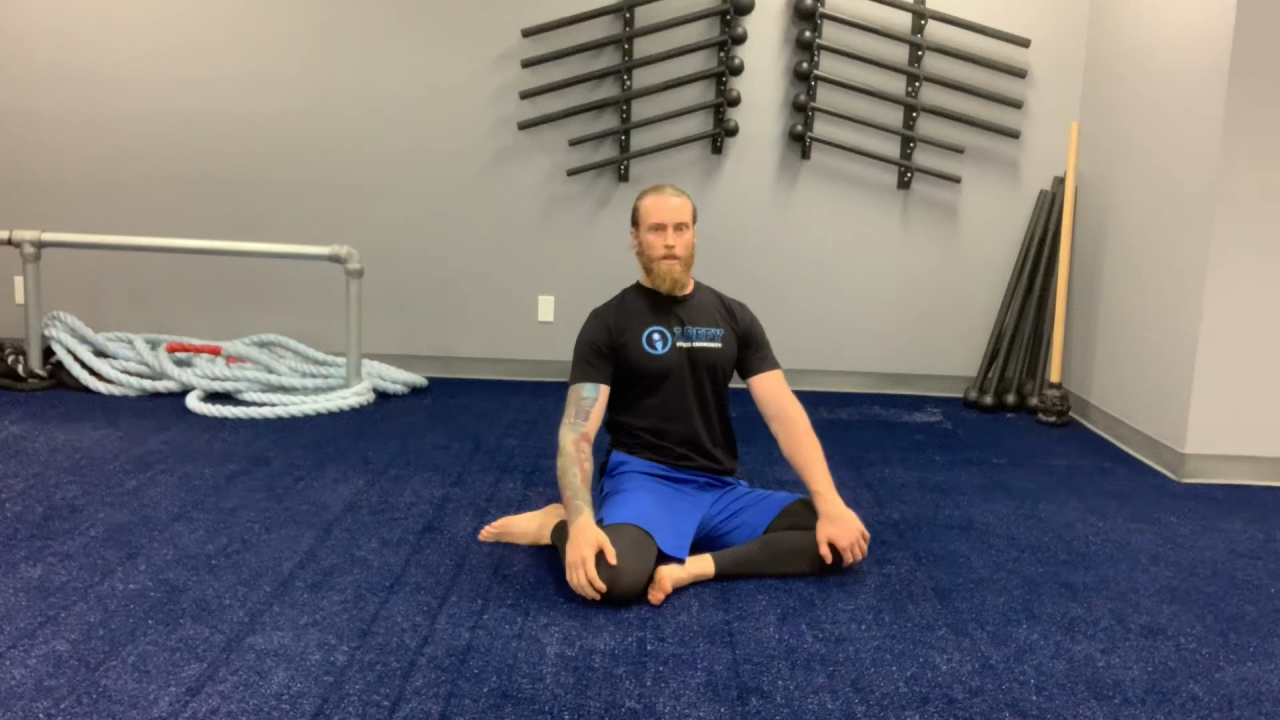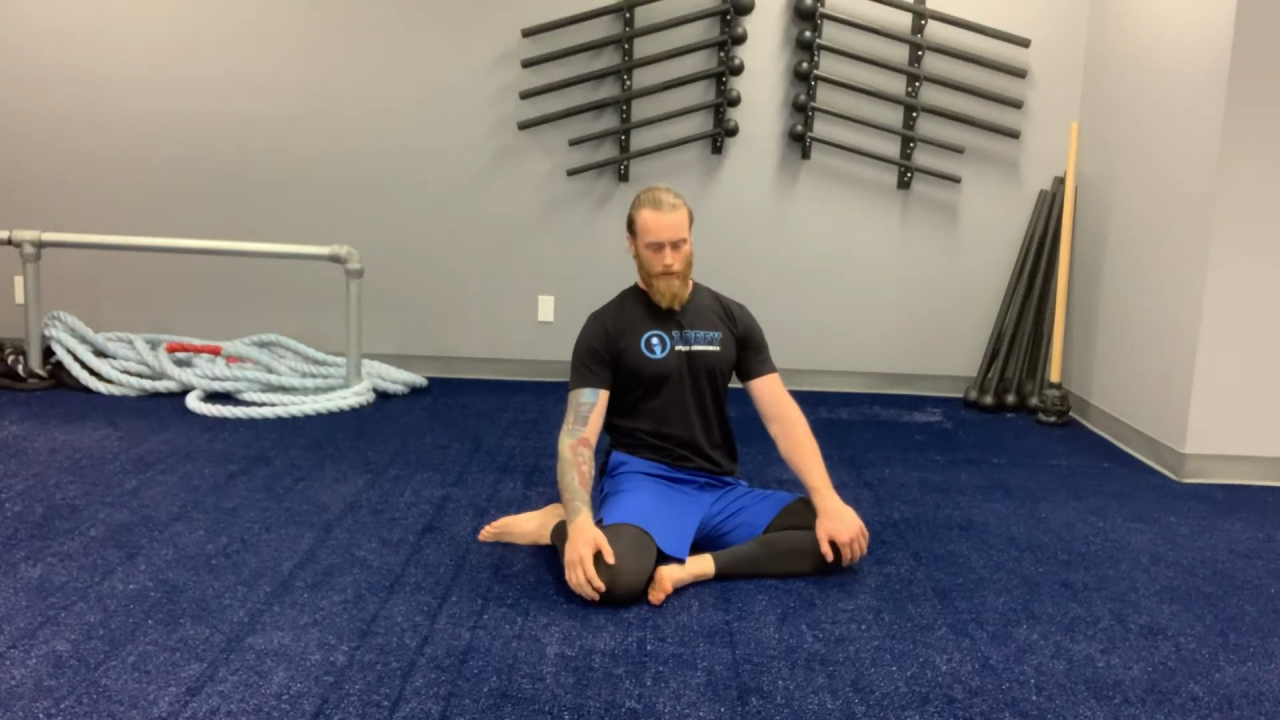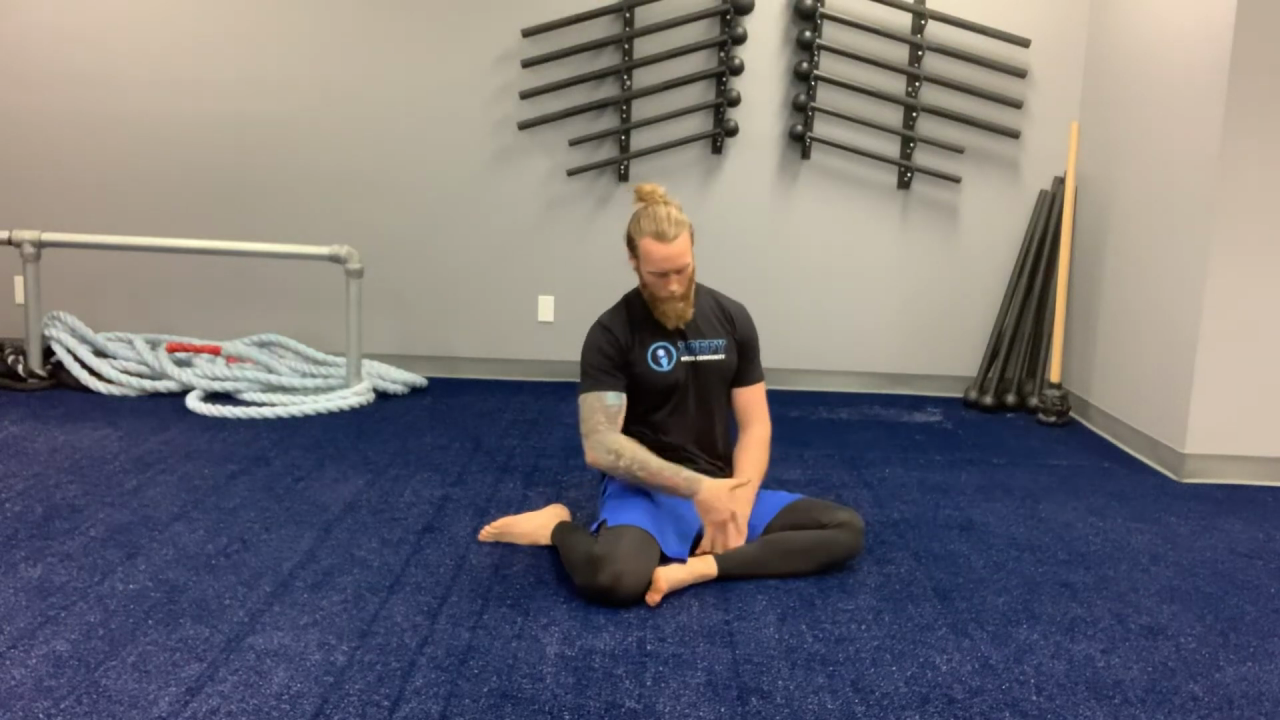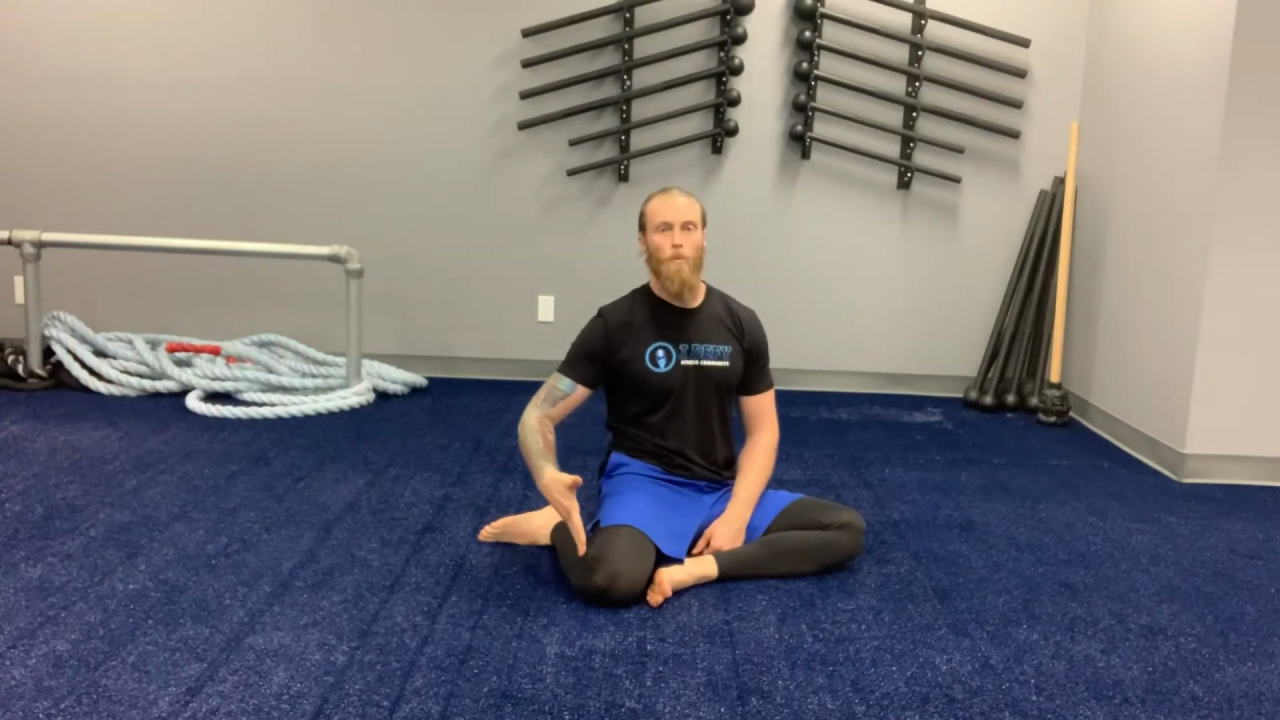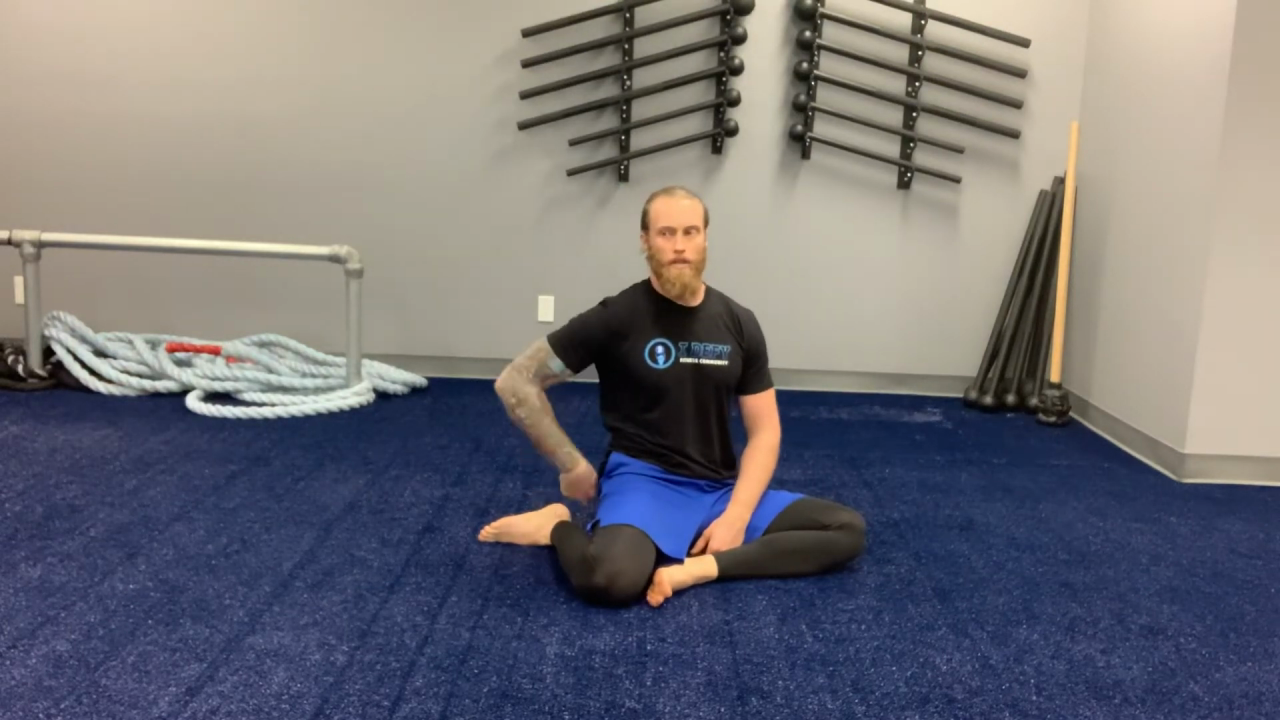
dt=1s
person 1, frame 1
left shoulder: (732, 316)
right shoulder: (609, 322)
left elbow: (783, 413)
right elbow: (578, 430)
left wrist: (830, 504)
right wrist: (582, 522)
left hip: (721, 489)
right hip: (644, 480)
left knee: (842, 542)
right knee: (617, 578)
left ankle: (695, 567)
right ankle: (557, 524)
person 1, frame 2
left shoulder: (731, 317)
right shoulder: (607, 326)
left elbow: (781, 415)
right elbow: (577, 436)
left wrist: (828, 501)
right wrist: (580, 521)
left hip: (720, 489)
right hip: (643, 480)
left knee: (840, 541)
right knee: (616, 577)
left ankle: (694, 567)
right ankle: (555, 525)
person 1, frame 3
left shoulder: (731, 318)
right shoulder: (612, 333)
left elbow: (754, 426)
right elbow: (601, 446)
left wrist: (736, 511)
right wrist: (696, 487)
left hip: (717, 489)
right hip: (651, 488)
left knee: (846, 529)
right knee: (616, 578)
left ankle: (693, 569)
right ankle: (556, 527)
person 1, frame 4
left shoulder: (741, 323)
right shoulder: (614, 324)
left elbow: (762, 431)
right elbow: (539, 415)
left wrist: (737, 516)
right wrist: (546, 477)
left hip: (721, 489)
right hip: (644, 482)
left knee: (847, 528)
right knee: (612, 578)
left ankle: (695, 568)
right ankle: (556, 527)
person 1, frame 5
left shoulder: (739, 323)
right shoulder: (614, 318)
left elbow: (765, 432)
right elbow: (514, 382)
left wrist: (737, 516)
right wrist: (571, 463)
left hip: (720, 489)
right hip: (643, 481)
left knee: (848, 529)
right knee: (612, 578)
left ankle: (695, 569)
right ankle: (556, 526)
